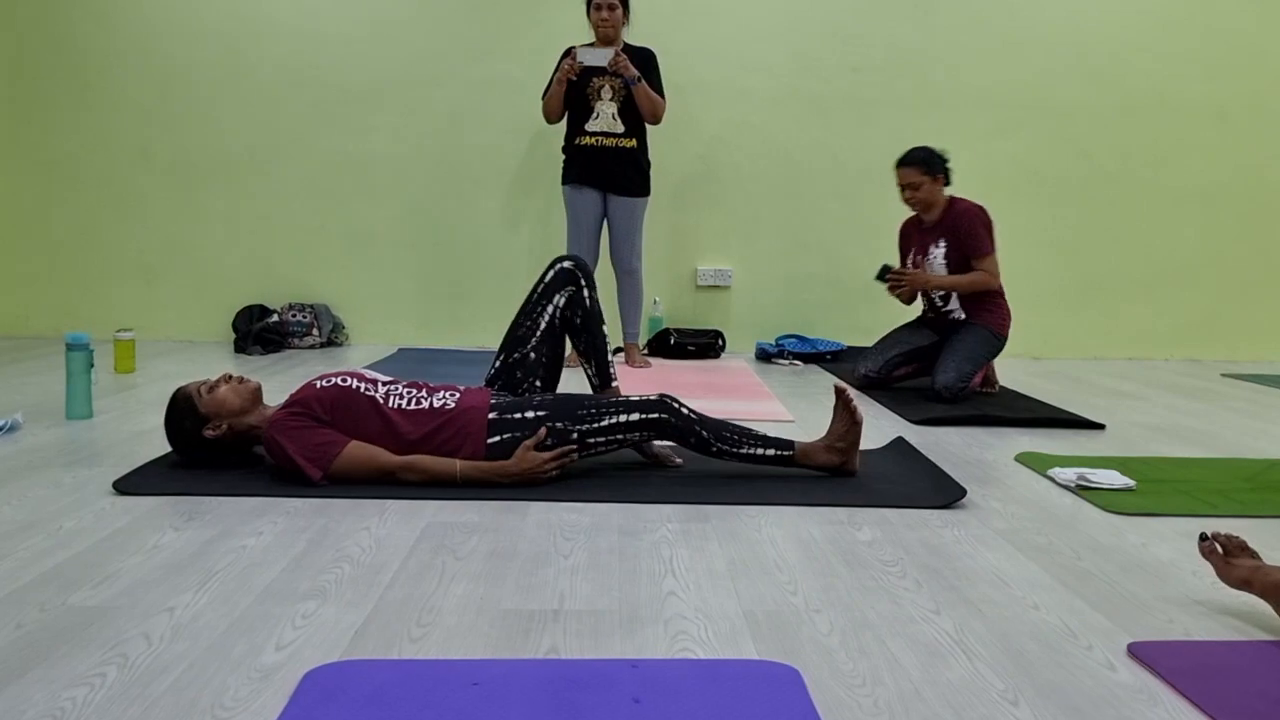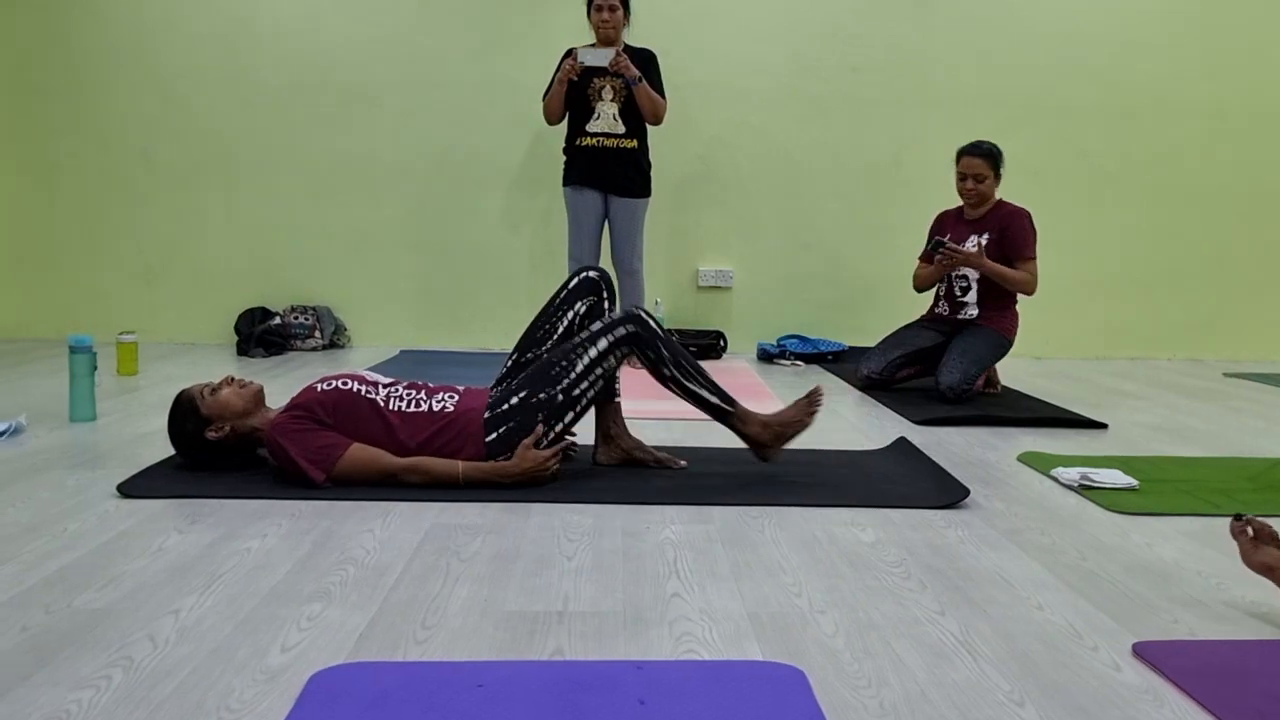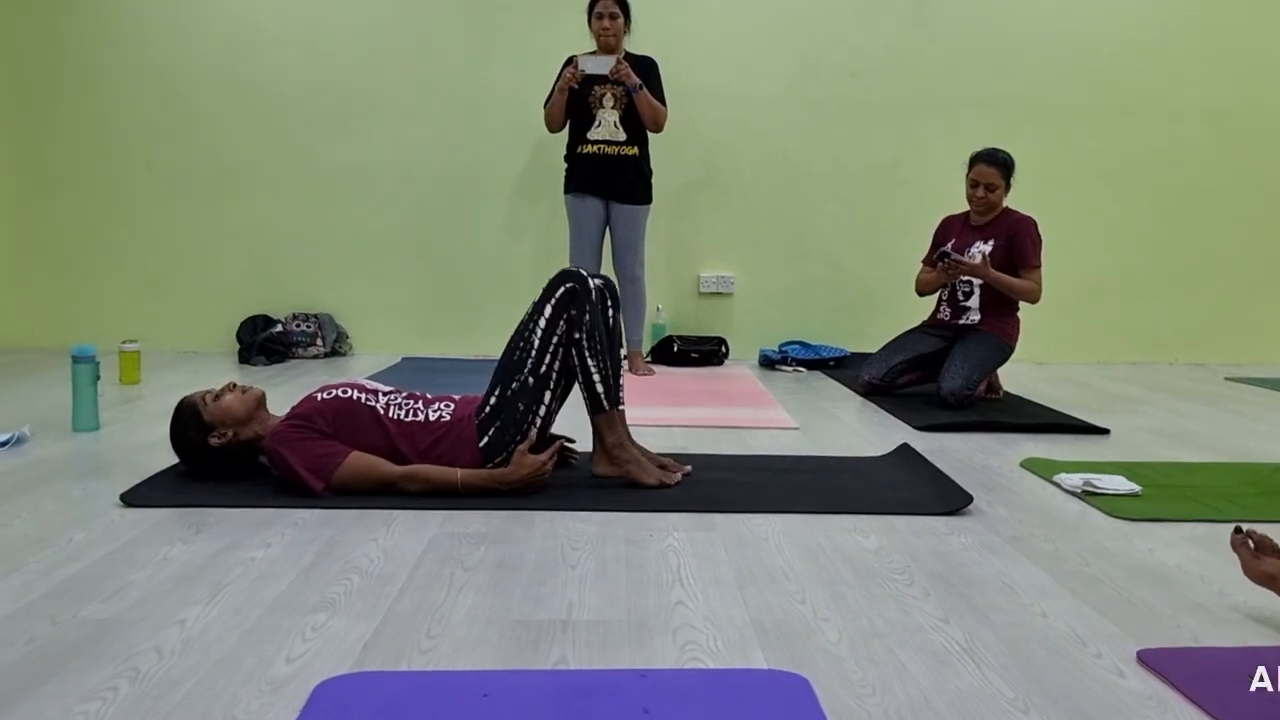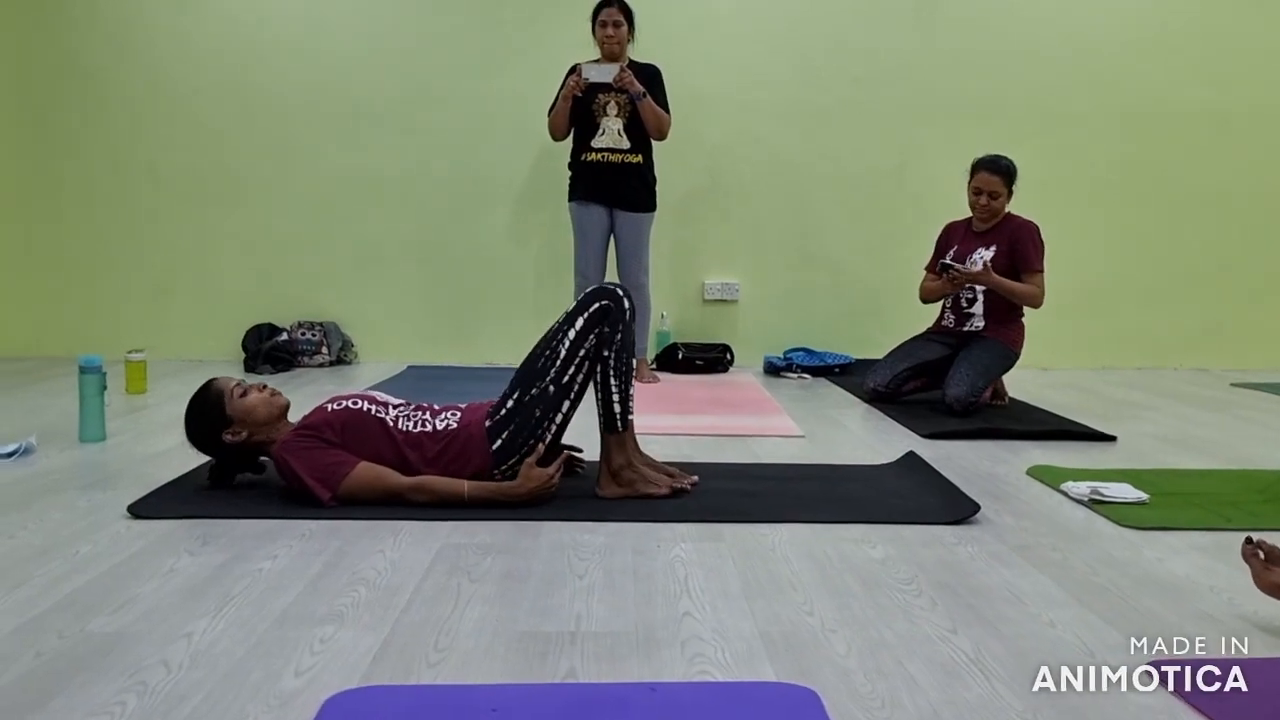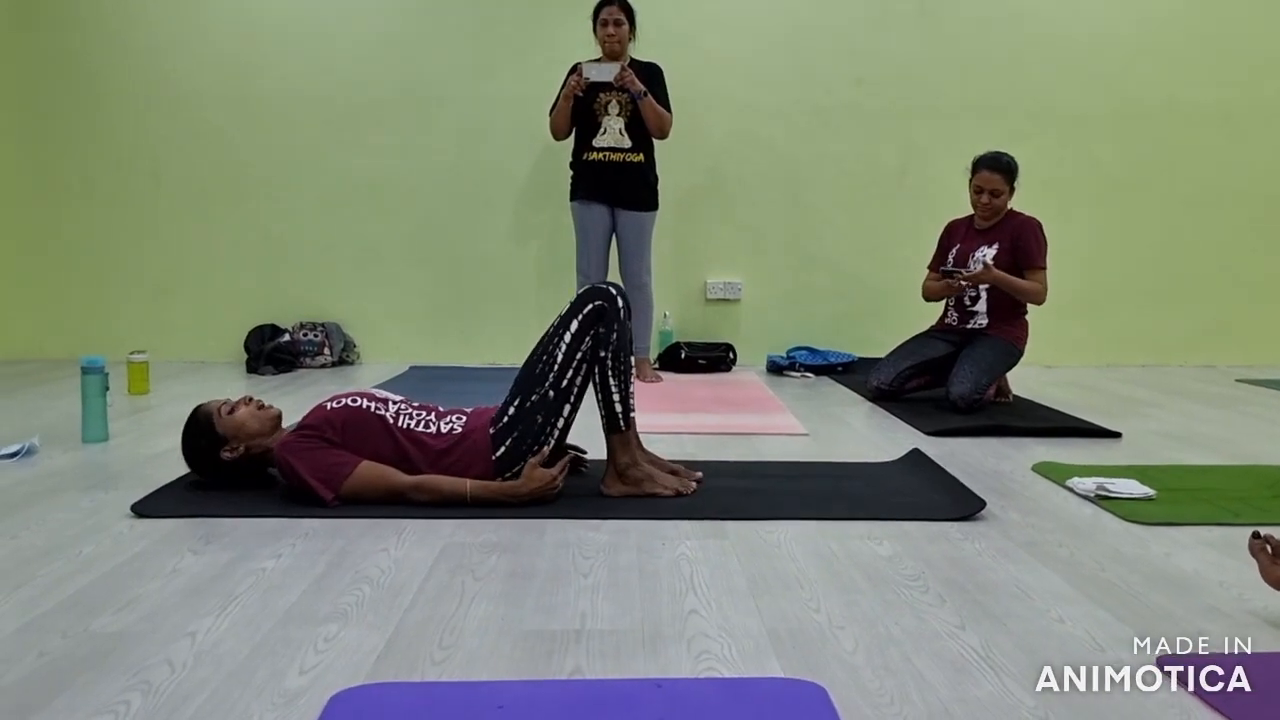
dt=0.4s
person 1, frame 1
left shoulder: (299, 409)
right shoulder: (287, 435)
right elbow: (398, 466)
right wrist: (501, 472)
left hip: (494, 404)
right hip: (495, 434)
left knee: (569, 273)
right knee: (664, 410)
left ankle: (614, 412)
right ankle: (814, 454)
person 1, frame 2
left shoulder: (303, 412)
right shoulder: (291, 439)
right elbow: (403, 469)
right wrist: (505, 471)
left hip: (490, 404)
right hip: (492, 438)
left knee: (588, 283)
right knee: (629, 322)
left ankle: (614, 437)
right ankle: (750, 427)
person 1, frame 3
left shoulder: (301, 421)
right shoulder: (288, 445)
right elbow: (400, 477)
left wrist: (532, 433)
right wrist: (502, 478)
left hip: (479, 418)
right hip: (490, 442)
left knee: (593, 289)
right knee: (571, 287)
left ankle: (613, 442)
right ankle: (612, 447)
person 1, frame 4
left shoulder: (311, 431)
right shoulder: (296, 454)
right elbow: (407, 489)
left wrist: (539, 442)
right wrist: (510, 491)
left hip: (492, 430)
right hip: (499, 450)
left knee: (608, 303)
right knee: (607, 307)
left ankle: (625, 456)
right ankle: (619, 472)
person 1, frame 5
left shoulder: (309, 434)
right shoulder: (297, 455)
right elbow: (410, 488)
left wrist: (547, 438)
right wrist: (512, 490)
left hip: (493, 433)
right hip: (504, 453)
left knee: (605, 301)
right knee: (599, 307)
left ankle: (629, 454)
right ankle: (624, 470)
person 2, frame 1
left shoulder: (642, 57)
right shoulder: (573, 56)
left elbow: (656, 116)
right elbow: (551, 116)
left wrist: (632, 75)
right wrist: (561, 80)
left hip: (629, 176)
right hip: (581, 175)
left knee: (628, 263)
right knee: (580, 262)
left ankle: (632, 345)
person 2, frame 2
left shoulder: (643, 58)
right shoulder: (573, 57)
left elbow: (657, 116)
right elbow: (551, 117)
left wrist: (633, 75)
right wrist: (562, 80)
left hip: (630, 178)
right hip: (582, 176)
left knee: (629, 265)
right knee: (581, 263)
person 2, frame 3
left shoulder: (644, 65)
right shoulder: (574, 65)
left elbow: (658, 123)
right elbow: (553, 125)
left wrist: (633, 83)
right wrist: (563, 87)
left hip: (631, 184)
right hip: (583, 183)
left knee: (631, 270)
right knee: (583, 269)
left ankle: (635, 353)
person 2, frame 4
left shoulder: (648, 74)
right shoulder: (578, 72)
left elbow: (661, 131)
right elbow: (556, 133)
left wrist: (637, 91)
right wrist: (567, 95)
left hip: (635, 192)
right hip: (588, 192)
left knee: (635, 278)
right knee: (587, 277)
left ankle: (640, 360)
person 2, frame 5
left shoulder: (649, 72)
right shoulder: (580, 71)
left elbow: (663, 130)
right elbow: (558, 133)
left wrist: (638, 90)
right wrist: (568, 95)
left hip: (637, 191)
right hip: (589, 191)
left knee: (637, 277)
right knee: (590, 277)
left ankle: (642, 359)
person 3, frame 1
left shoulder: (967, 216)
right shoulder: (909, 229)
left elbow: (990, 279)
right elbow: (908, 297)
left wrist: (930, 280)
right wrist: (901, 287)
left hip: (982, 321)
right hip: (934, 322)
left knee: (947, 385)
right knee: (865, 374)
left ankle: (977, 368)
right ankle: (947, 361)
person 3, frame 2
left shoulder: (1013, 218)
right shoulder: (945, 220)
left elbow: (1029, 283)
right elbow: (919, 283)
left wrist: (981, 264)
right wrist: (939, 268)
left hip: (989, 324)
right hip: (940, 321)
left knee: (952, 385)
right knee: (868, 373)
left ankle: (979, 369)
right ankle: (950, 360)
person 3, frame 3
left shoulder: (1020, 226)
right shoulder: (950, 225)
left elbow: (1034, 292)
right elbow: (921, 286)
left wrist: (987, 274)
right wrist: (941, 276)
left hip: (991, 330)
right hip: (941, 326)
left knee: (953, 391)
right knee: (870, 378)
left ankle: (981, 376)
right ankle: (951, 366)
person 3, frame 4
left shoulder: (1022, 231)
right shoulder: (952, 231)
left elbow: (1036, 297)
right elbow: (925, 292)
left wrist: (991, 280)
right wrist: (945, 285)
left hip: (995, 337)
right hip: (947, 332)
left knee: (958, 397)
right knee: (876, 385)
left ankle: (987, 382)
right ankle: (958, 372)
person 3, frame 5
left shoulder: (1024, 228)
right shoulder: (954, 229)
left elbow: (1039, 293)
right elbow: (927, 289)
left wrist: (995, 277)
right wrist: (946, 288)
left hip: (999, 334)
right hip: (950, 330)
left knee: (963, 395)
right knee: (879, 383)
left ankle: (990, 379)
right ankle: (962, 371)
